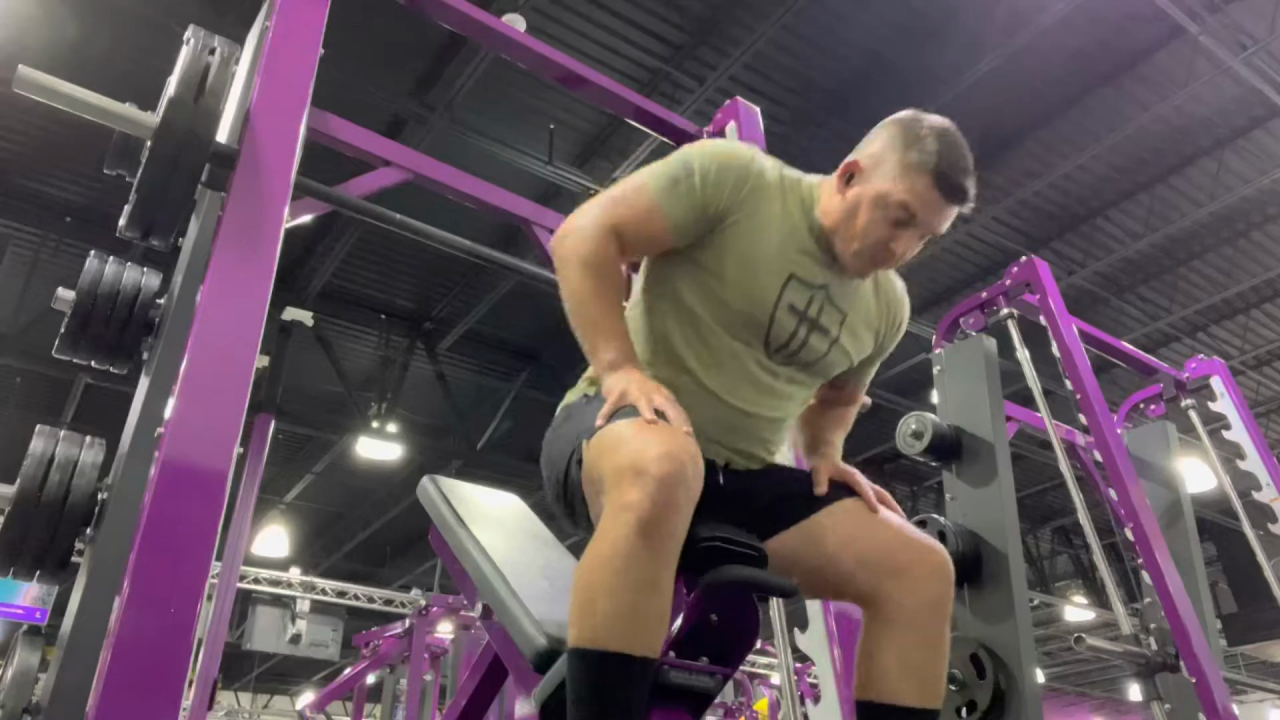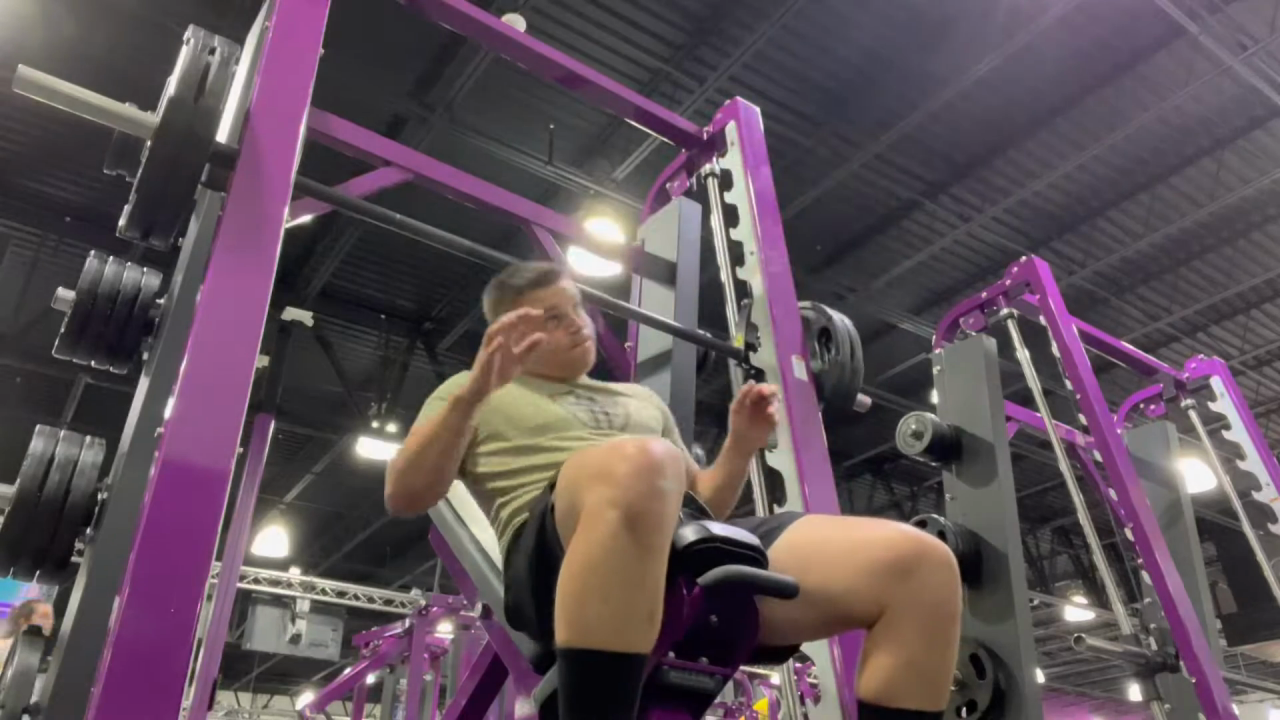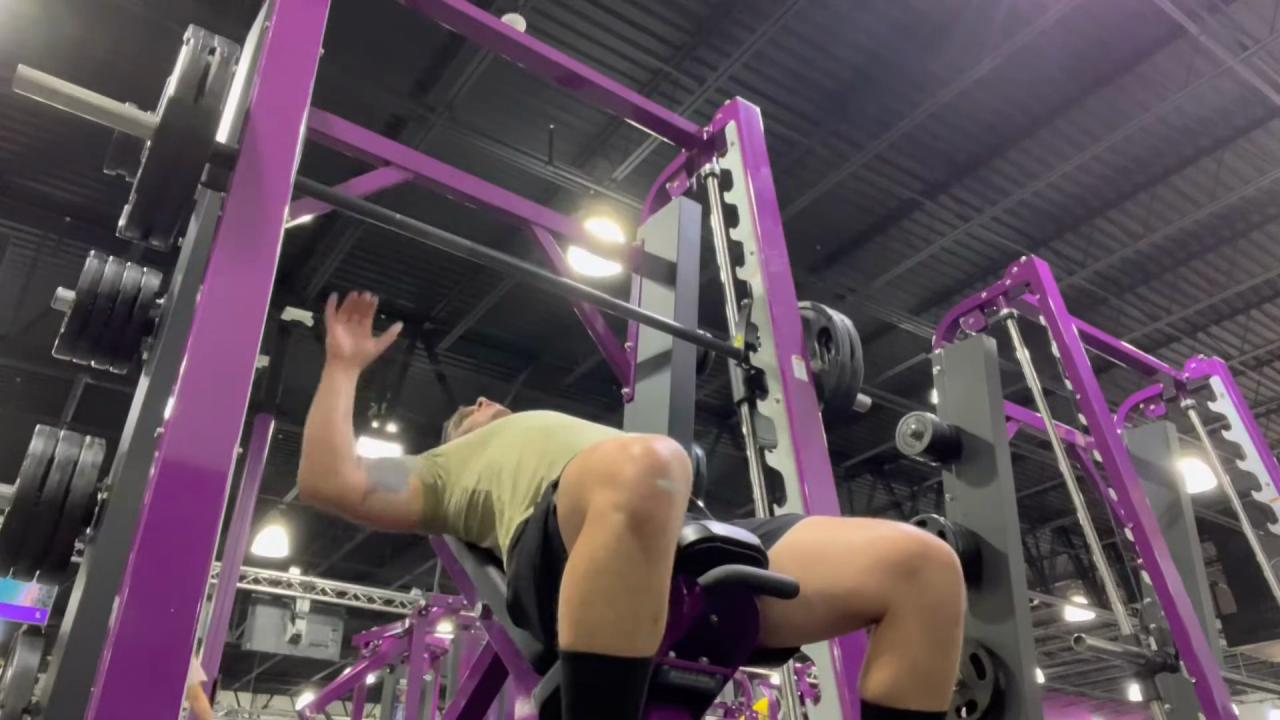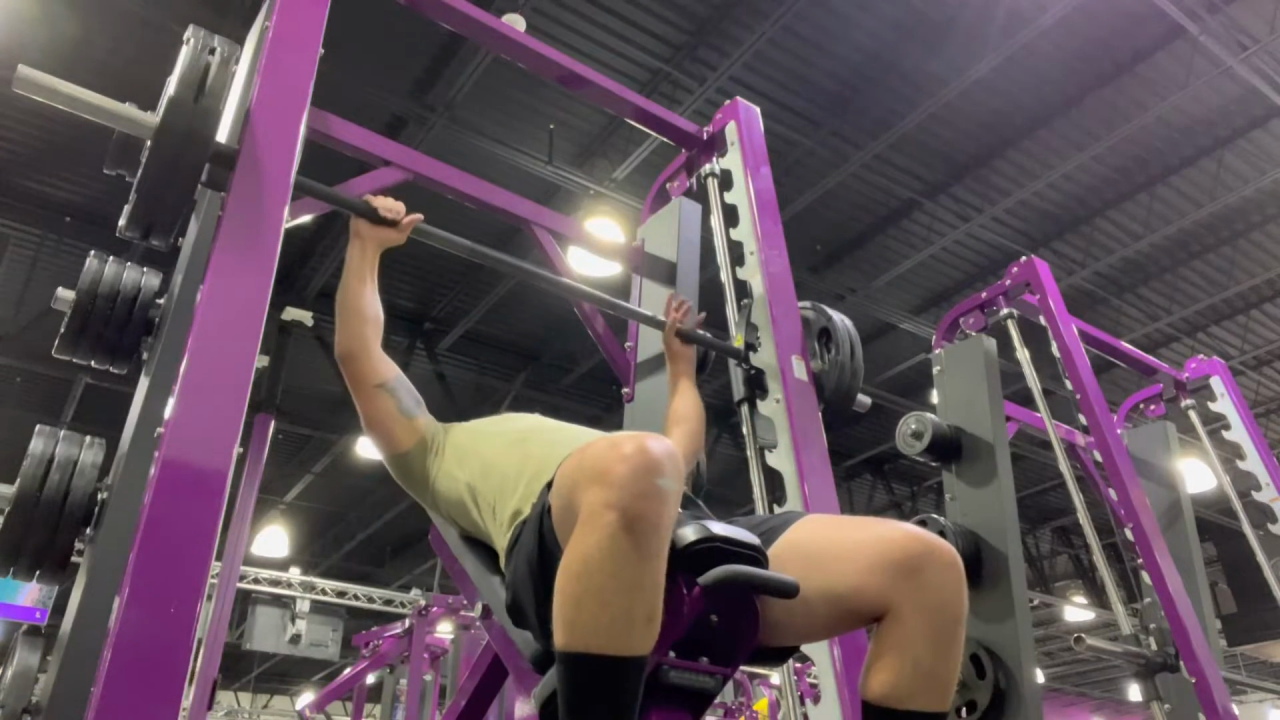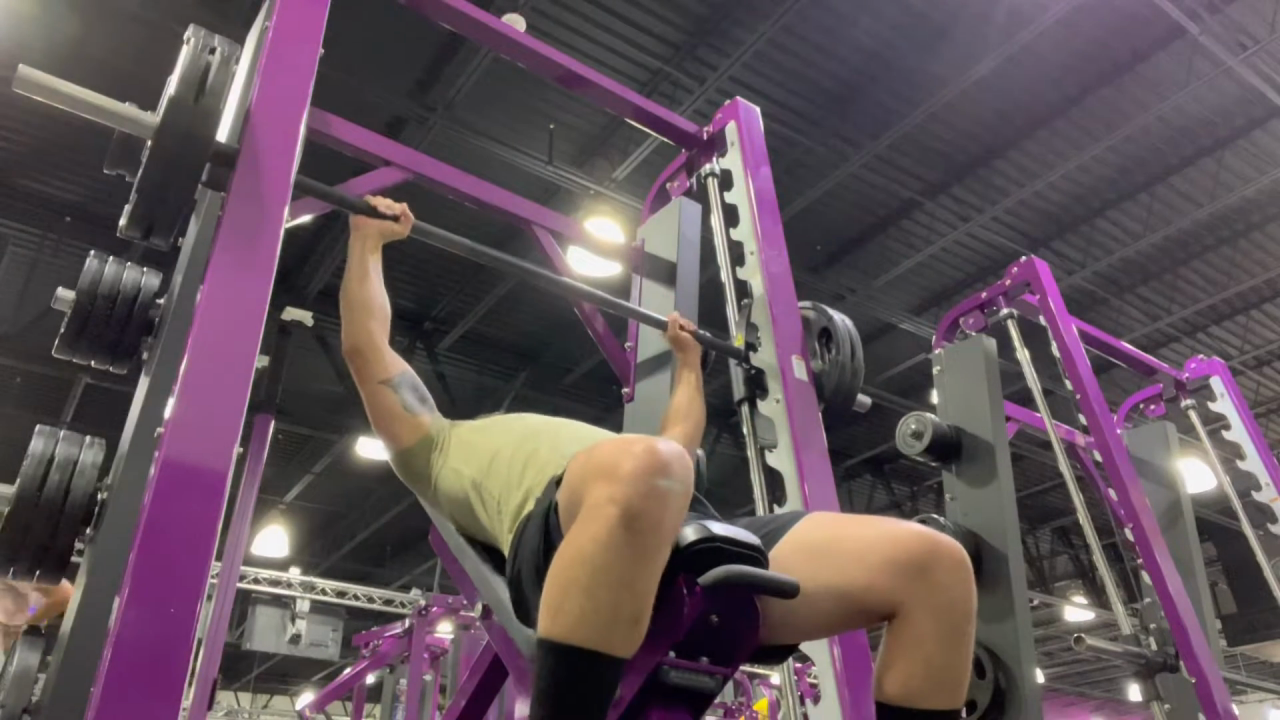
dt=1s
person 1, frame 1
left shoulder: (885, 306)
right shoulder: (732, 176)
right elbow: (585, 234)
left wrist: (825, 458)
right wrist: (621, 367)
left hip: (737, 477)
right hip: (627, 415)
left knee: (918, 570)
right knee: (658, 469)
person 1, frame 2
left shoulder: (641, 399)
right shoulder: (474, 391)
right elbow: (403, 493)
left wrist: (741, 446)
right wrist: (474, 391)
right hip: (566, 555)
left knee: (921, 564)
right knee: (639, 465)
person 1, frame 3
right shoulder: (448, 467)
right elbow: (328, 485)
right wrist: (343, 365)
right hip: (569, 552)
left knee: (925, 567)
right knee: (645, 466)
person 1, frame 4
right shoulder: (438, 447)
left elbow: (686, 445)
right elbow: (357, 352)
left wrist: (680, 364)
right wrist: (366, 245)
left hip: (682, 535)
right hip: (561, 551)
left knee: (925, 565)
right knee: (635, 466)
person 1, frame 5
left shoulder: (604, 459)
right shoulder: (441, 446)
left elbow: (682, 437)
right elbow: (364, 345)
left wrist: (688, 358)
right wrist: (368, 239)
right hip: (566, 540)
left knee: (934, 566)
right knee: (644, 469)
